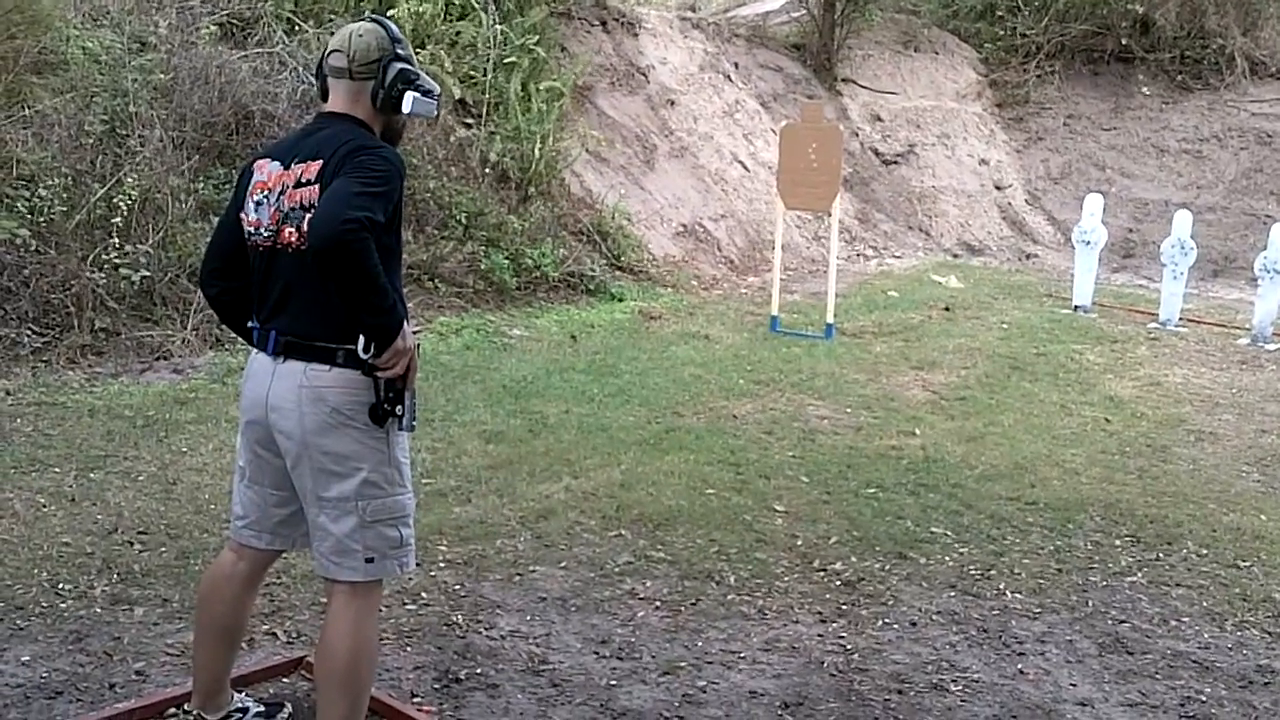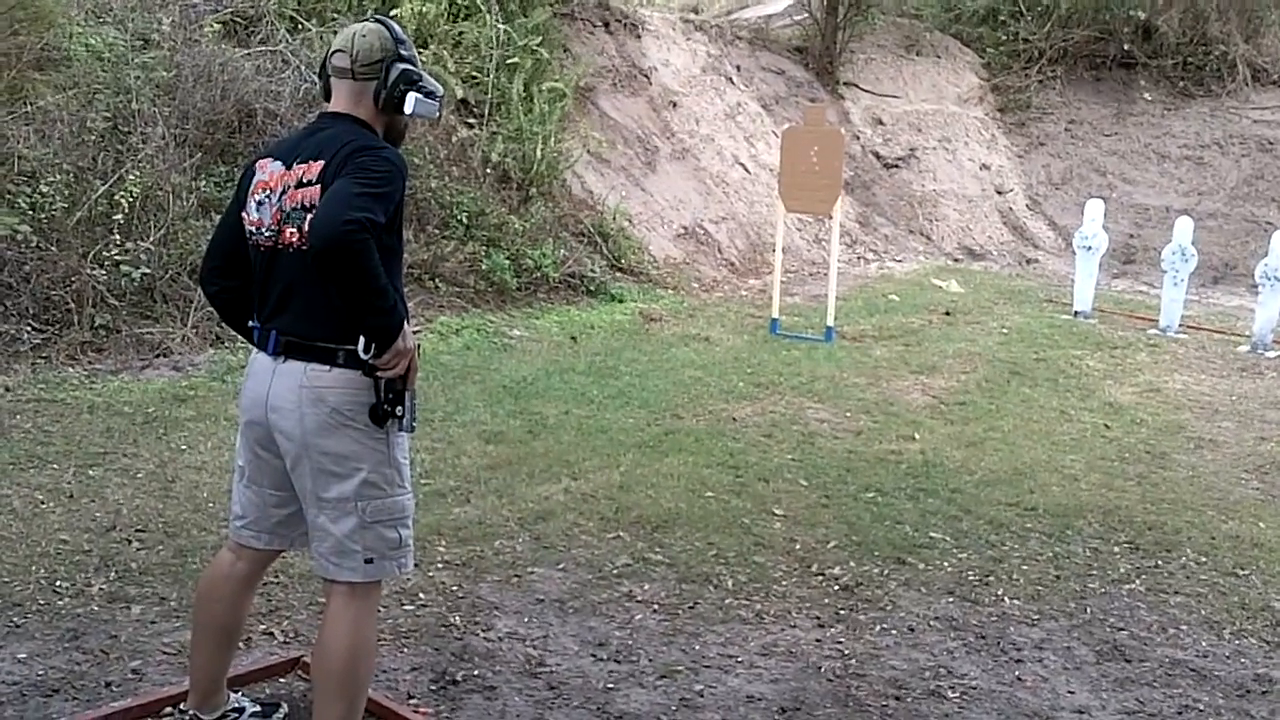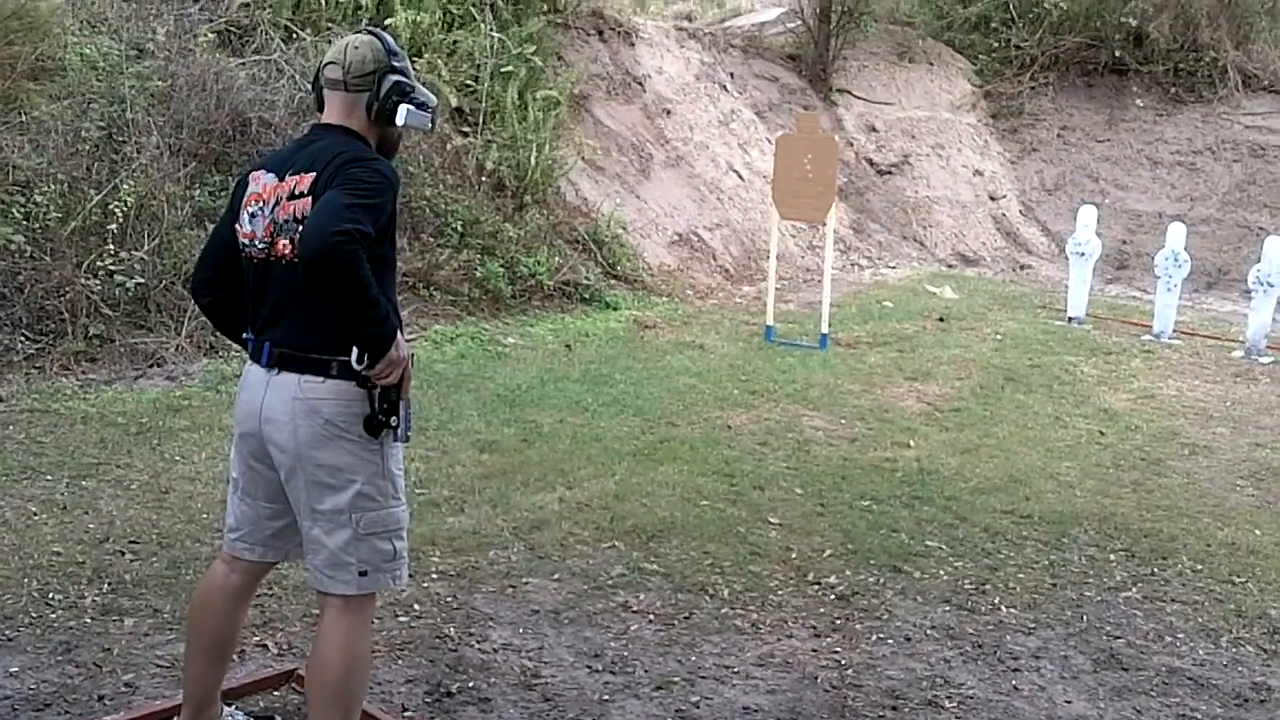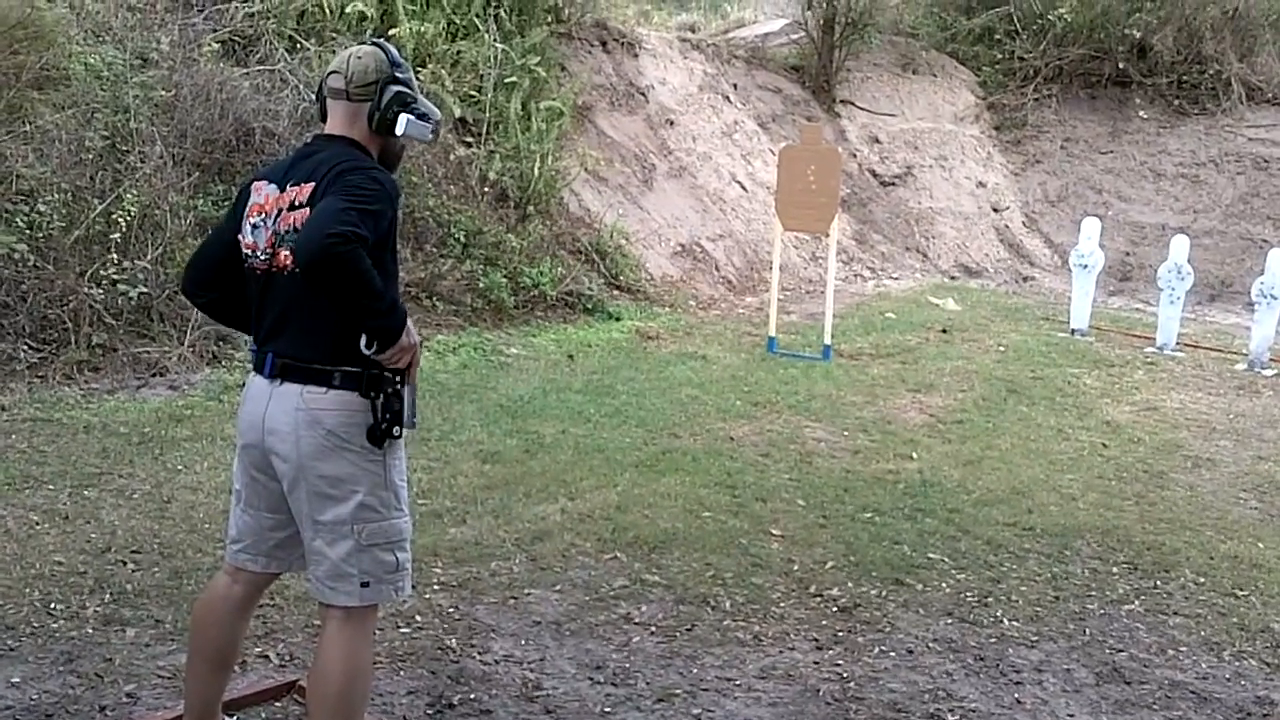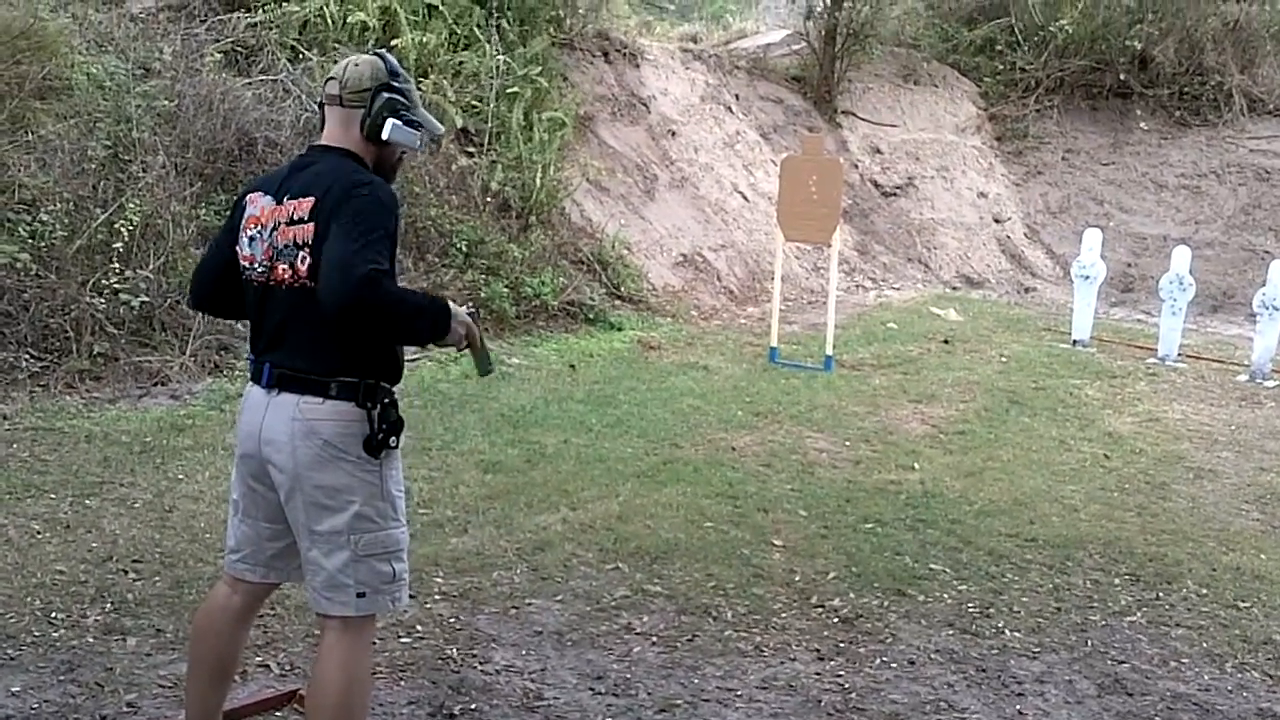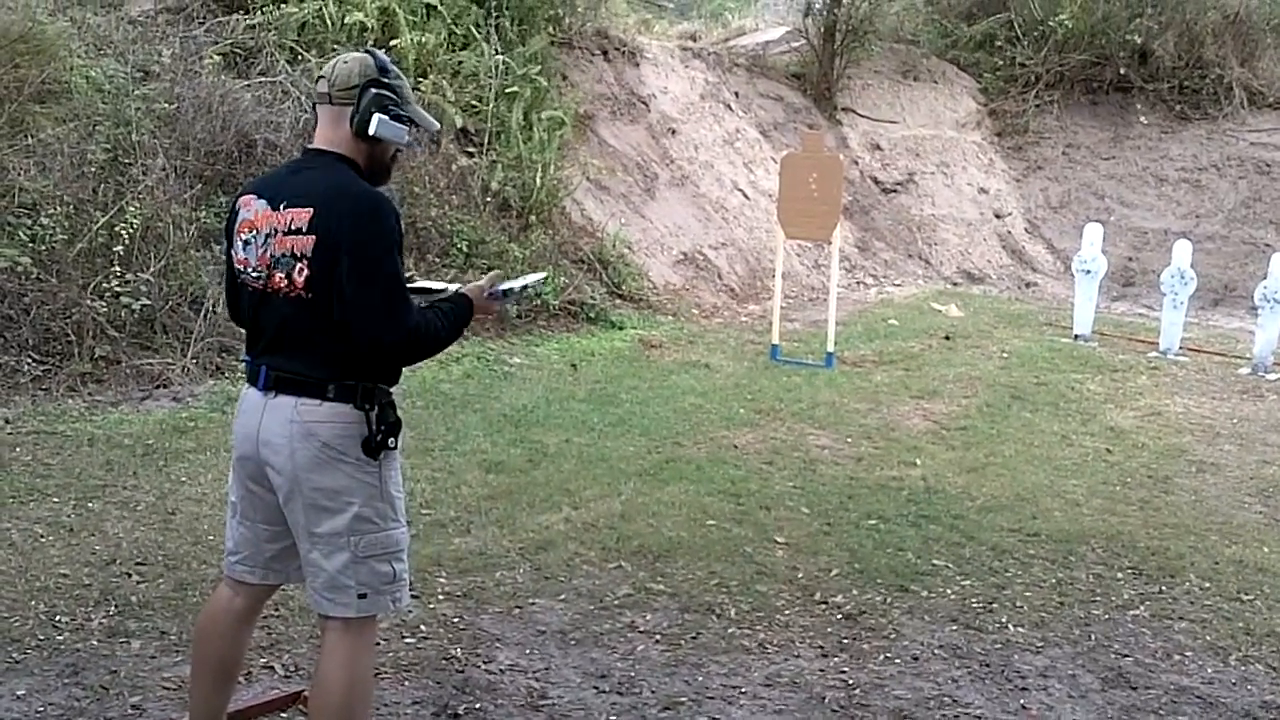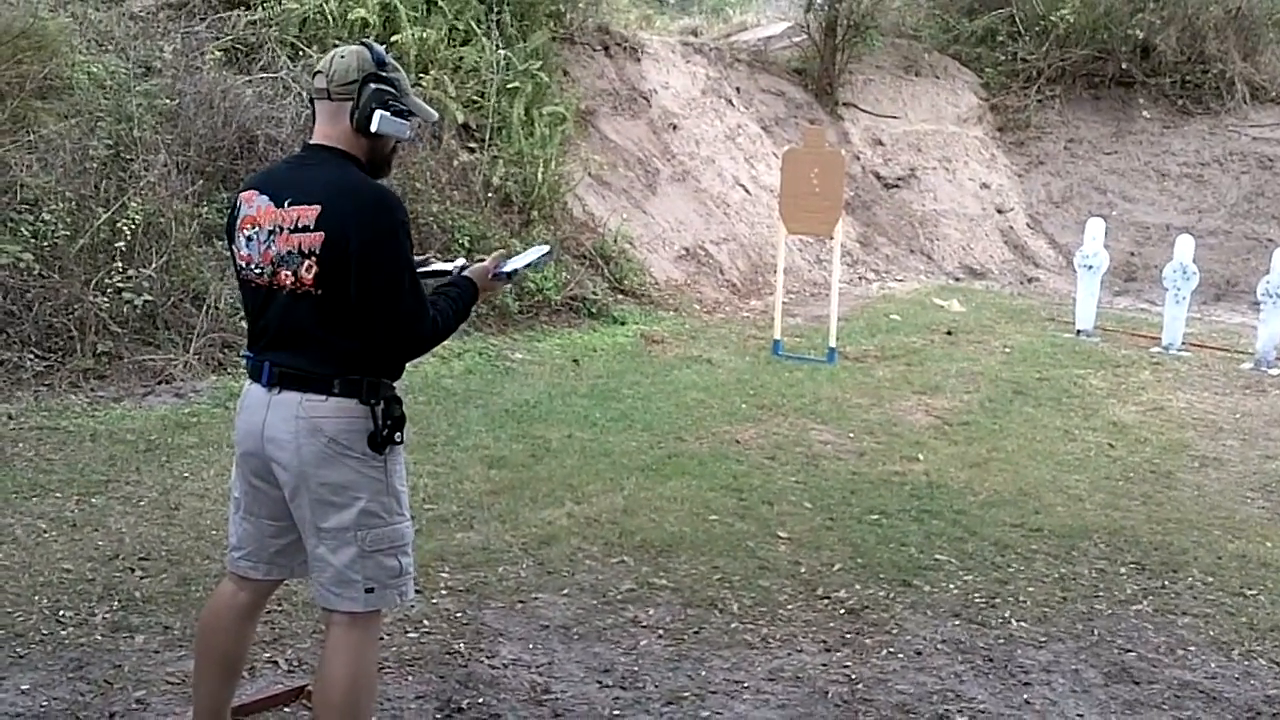
dt=0.2s
person 1, frame 1
left shoulder: (266, 161)
right shoulder: (373, 157)
left elbow: (219, 275)
right elbow: (339, 235)
right wrist: (390, 327)
left hip: (263, 378)
right hip: (340, 391)
left knee: (247, 548)
right knee: (355, 581)
person 1, frame 2
left shoulder: (269, 160)
right shoulder: (375, 158)
left elbow: (219, 273)
right elbow: (340, 237)
right wrist: (390, 327)
left hip: (265, 377)
right hip: (339, 392)
left knee: (245, 548)
right knee: (354, 582)
person 1, frame 3
left shoulder: (262, 172)
right shoulder: (366, 169)
left elbow: (210, 284)
right elbow: (329, 247)
right wrist: (383, 336)
left hip: (259, 388)
right hip: (333, 404)
left knee: (239, 561)
right knee: (348, 594)
person 1, frame 4
left shoulder: (265, 182)
right shoulder: (365, 178)
left elbow: (203, 282)
right elbow: (326, 248)
right wrist: (390, 324)
left hip: (263, 398)
right hip: (336, 414)
left knee: (242, 571)
right knee: (350, 605)
person 1, frame 5
left shoulder: (260, 193)
right shoulder: (362, 192)
left elbow: (208, 291)
right elbow: (356, 292)
right wrist: (440, 317)
left hip: (261, 407)
right hip: (335, 425)
left knee: (241, 581)
right knee: (349, 615)
person 1, frame 6
left shoulder: (254, 196)
right shoulder: (361, 206)
right elbow: (389, 337)
right wrist: (462, 306)
left hip: (258, 410)
right hip: (334, 427)
left knee: (242, 584)
right knee: (349, 614)
person 1, frame 7
left shoulder: (253, 193)
right shoulder: (369, 203)
right elbow: (405, 334)
right wrist: (467, 287)
left hip: (260, 406)
right hip: (339, 424)
left knee: (245, 579)
right knee: (355, 608)
